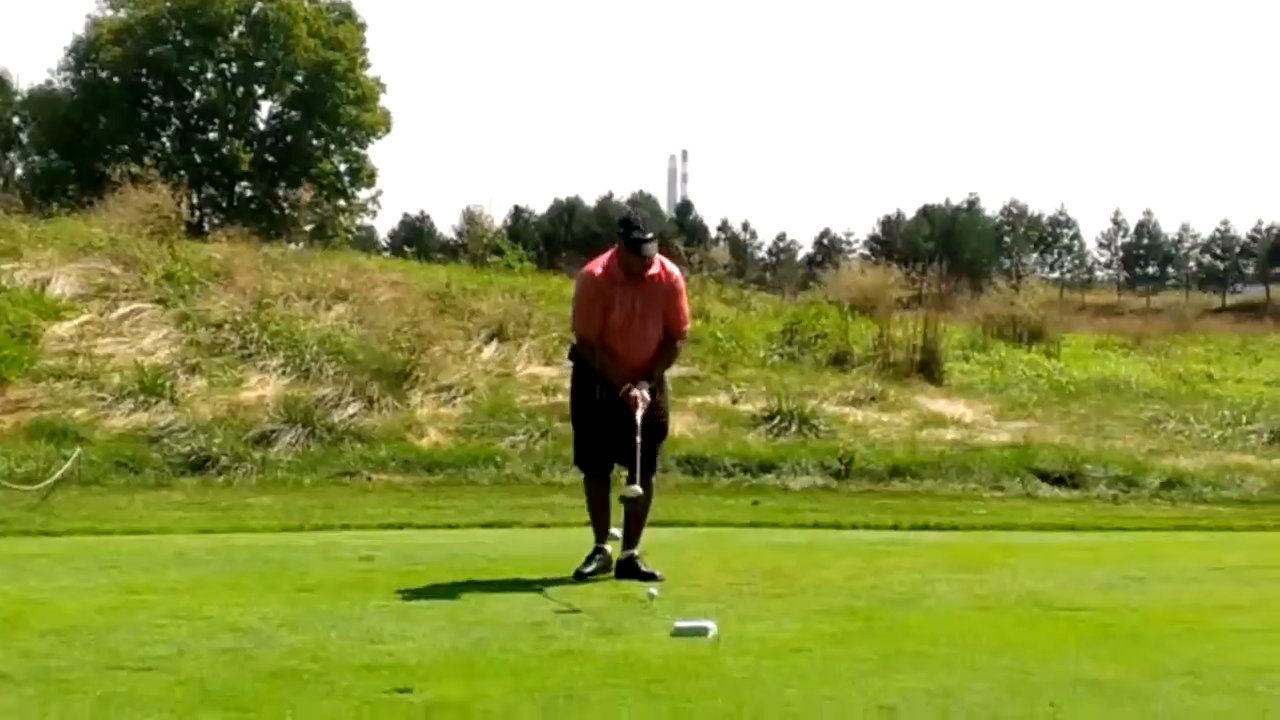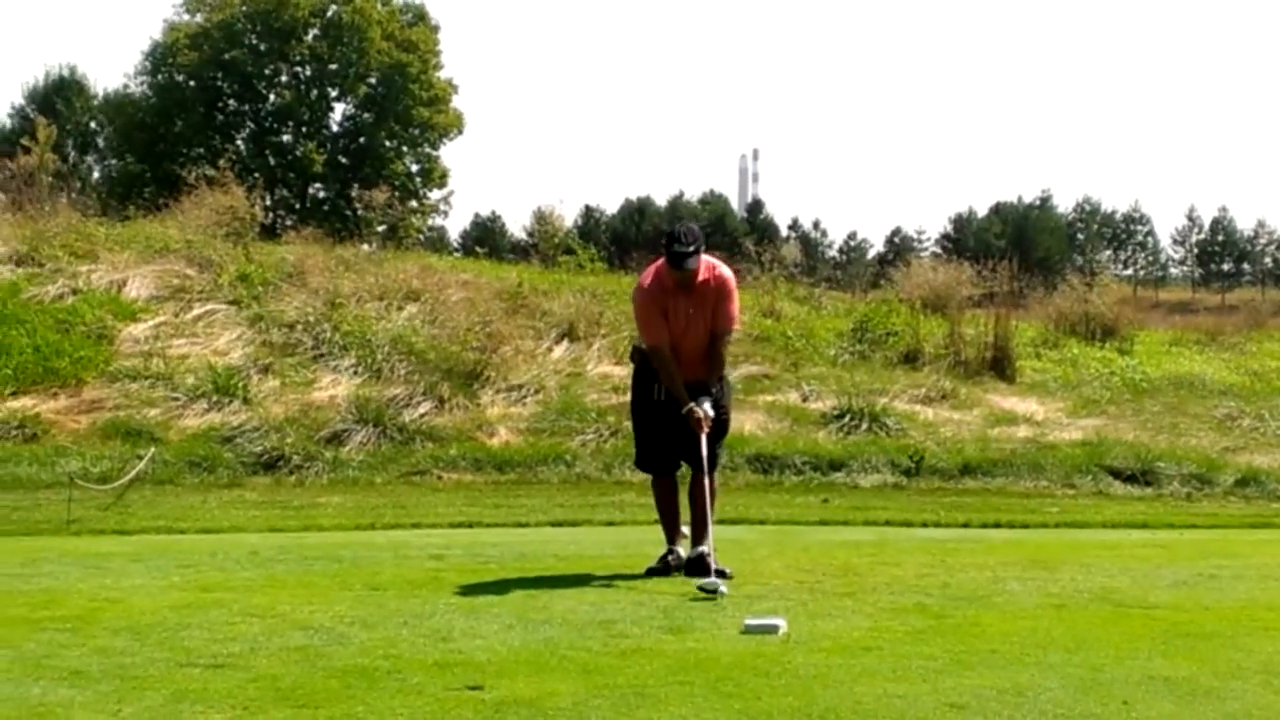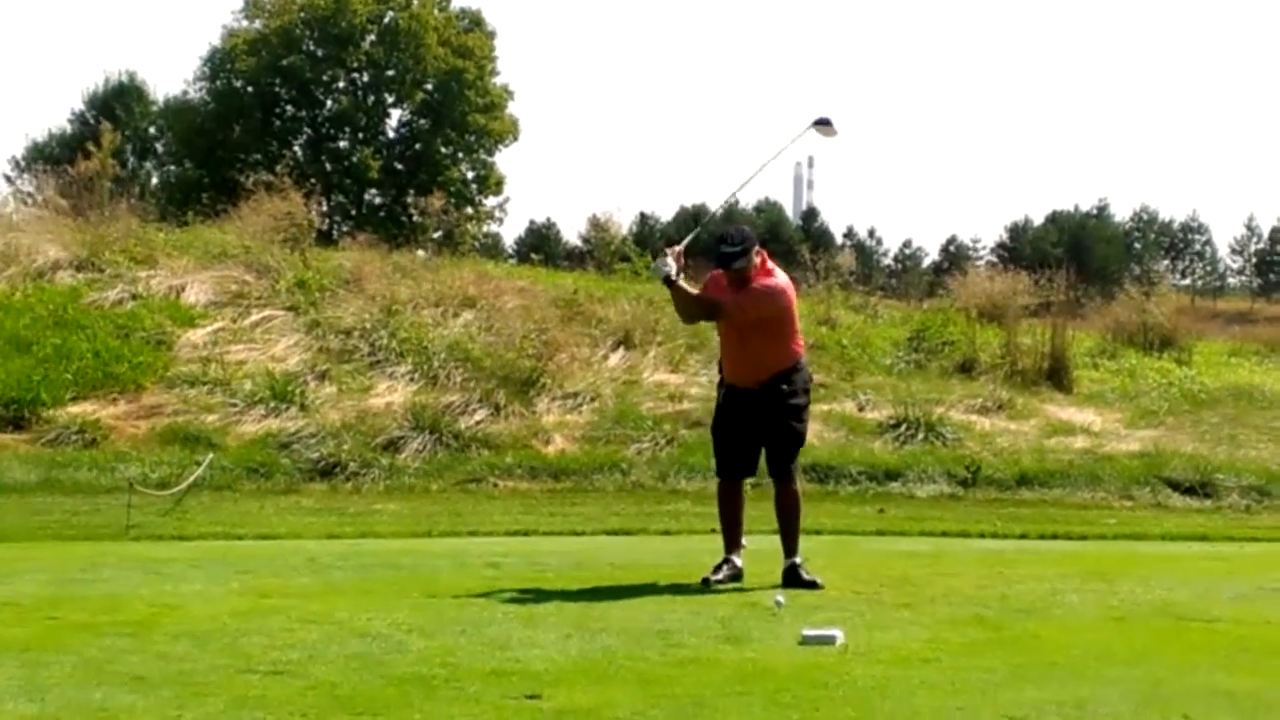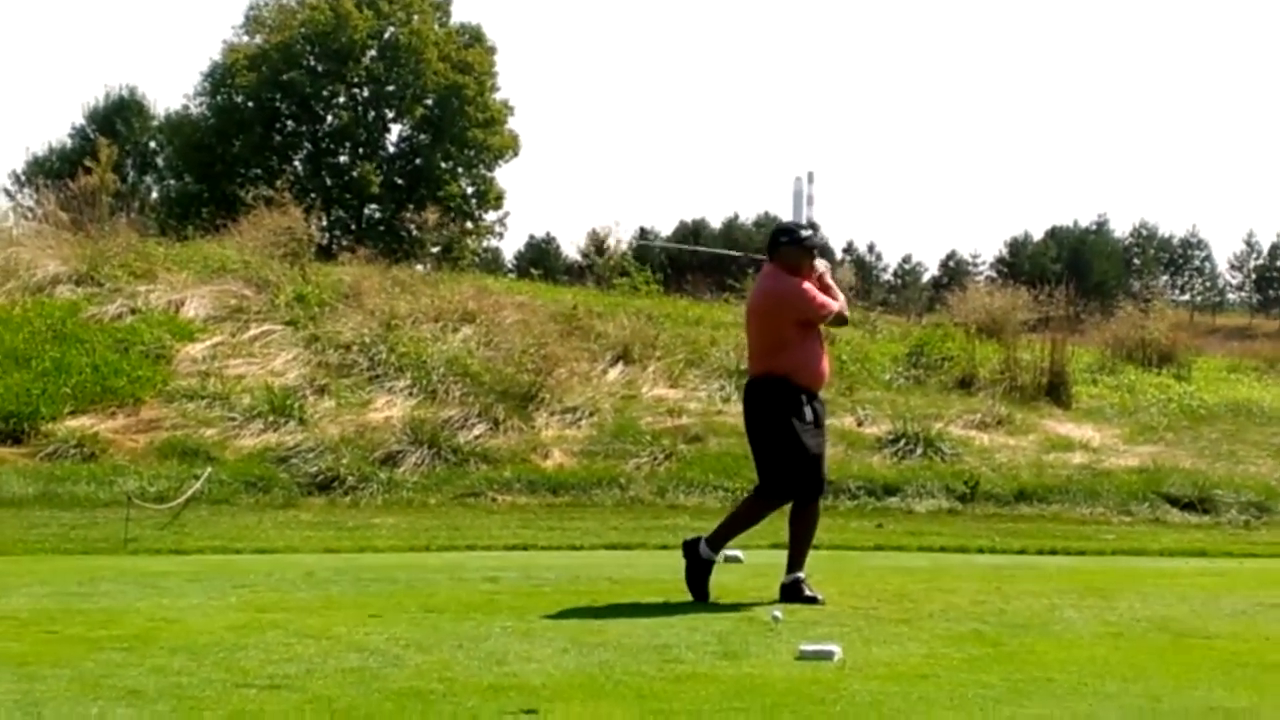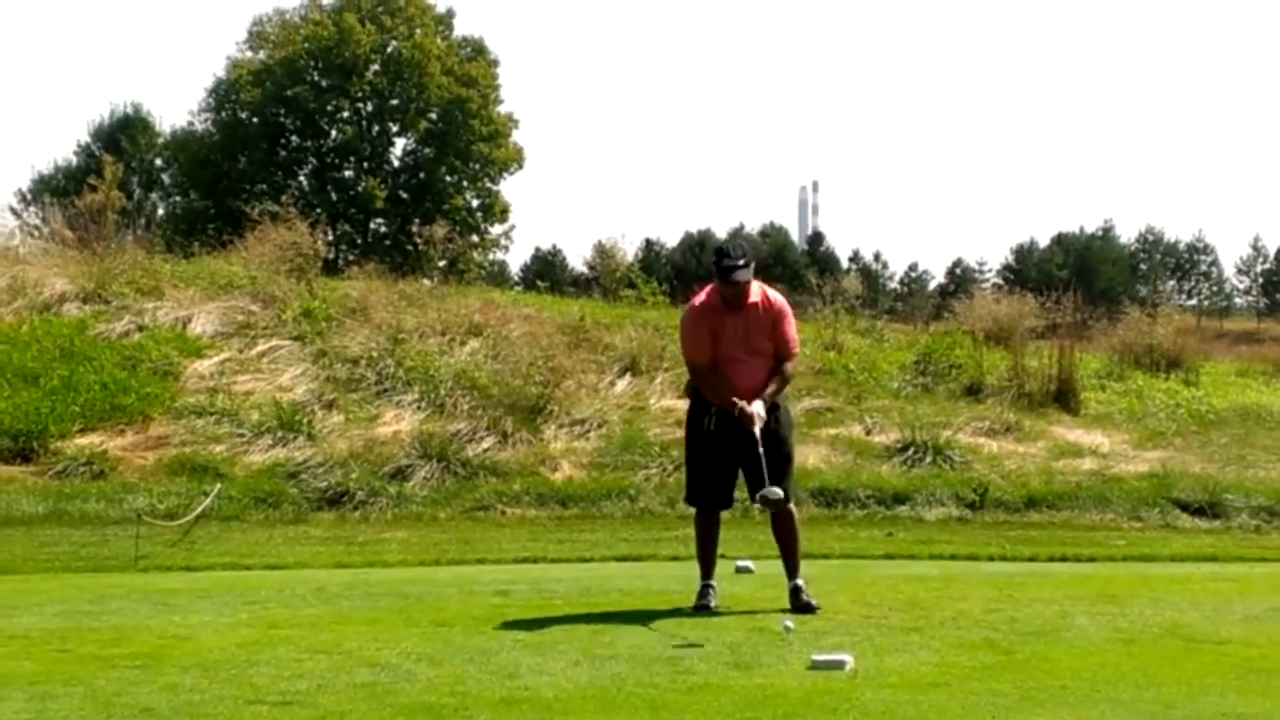
dt=1s
person 1, frame 1
left shoulder: (670, 277)
right shoulder: (593, 277)
left elbow: (676, 337)
right elbow: (587, 342)
left wrist: (648, 381)
right wrist: (622, 386)
left hip: (647, 382)
right hip: (597, 381)
left knee: (644, 470)
right knee: (596, 467)
left ankle: (630, 554)
right ankle: (601, 548)
person 1, frame 2
left shoulder: (722, 279)
right shoulder: (648, 288)
left elbow: (720, 342)
right elbow: (661, 355)
left wrist: (707, 396)
right wrist: (686, 406)
left hip: (708, 379)
right hip: (658, 381)
left knee: (705, 466)
right knee: (662, 467)
left ankle: (699, 551)
right ankle: (673, 549)
person 1, frame 3
left shoulder: (775, 287)
right shoulder: (719, 280)
left elbow: (709, 311)
right elbow: (691, 313)
left wrist: (673, 280)
right wrist: (675, 278)
left hip: (783, 387)
right hip: (736, 388)
left knee: (784, 474)
right knee: (729, 474)
left ankle: (792, 563)
right ankle: (732, 559)
person 1, frame 4
left shoulder: (783, 285)
right shoulder: (788, 288)
left elbow: (819, 317)
right elbow: (838, 313)
left wrist: (819, 279)
right wrist: (825, 280)
left hip: (800, 400)
right hip: (780, 399)
left knee: (810, 493)
right knee: (780, 489)
left ankle: (794, 579)
right ankle: (704, 549)
person 1, frame 5
left shoulder: (775, 304)
right shoulder: (698, 312)
left elbow: (788, 363)
right elbow: (700, 372)
left wrist: (761, 401)
right wrist: (736, 405)
left hip: (766, 409)
right hip: (714, 413)
left knee: (781, 498)
right knee: (708, 502)
left ankle: (796, 585)
right ankle: (707, 585)
